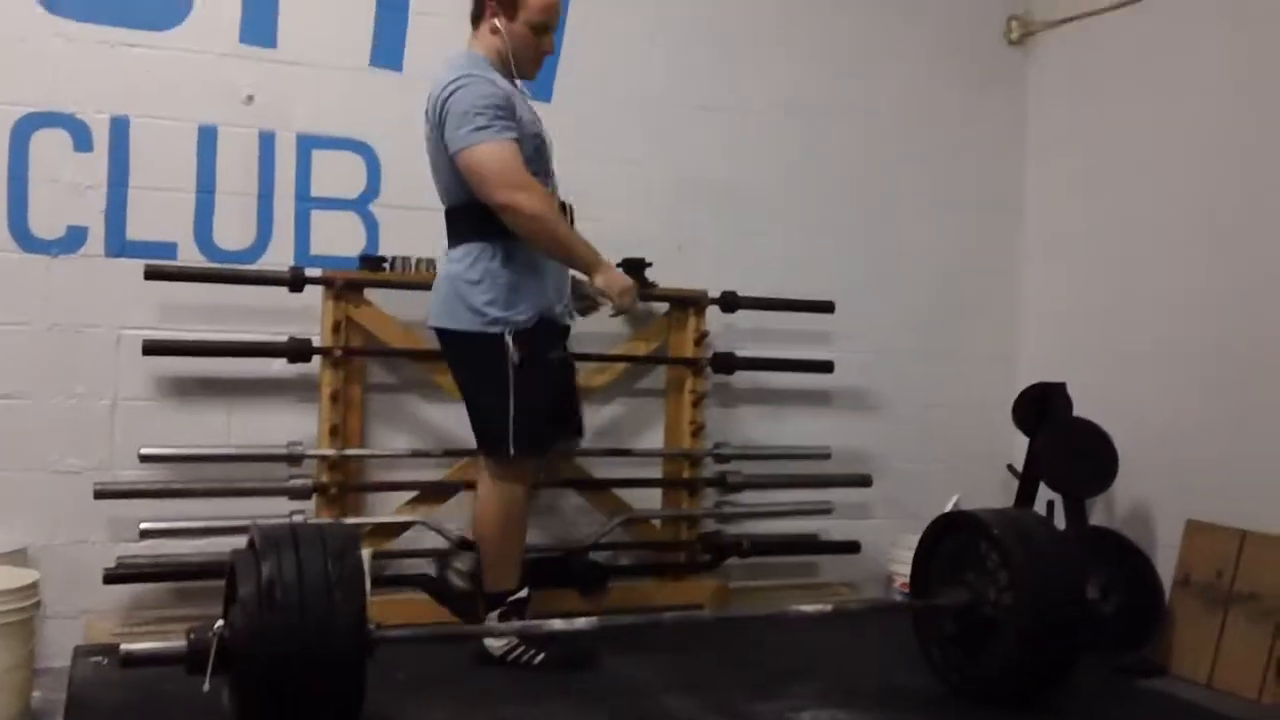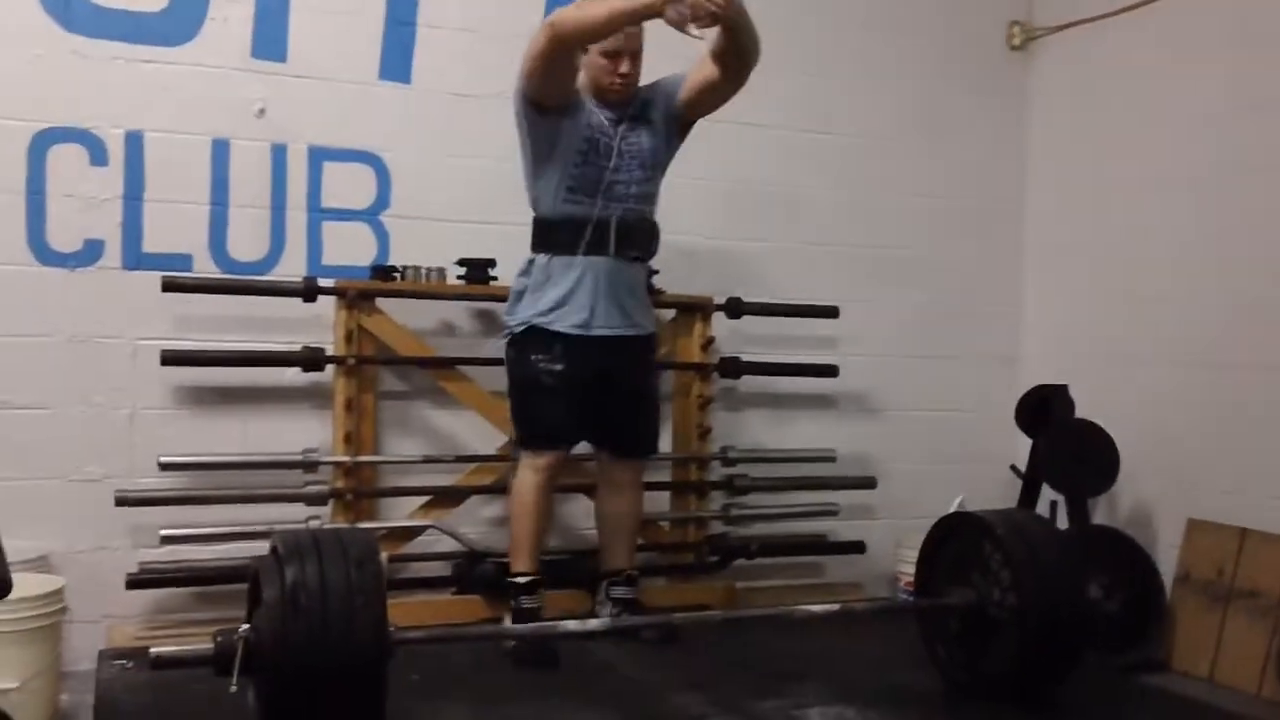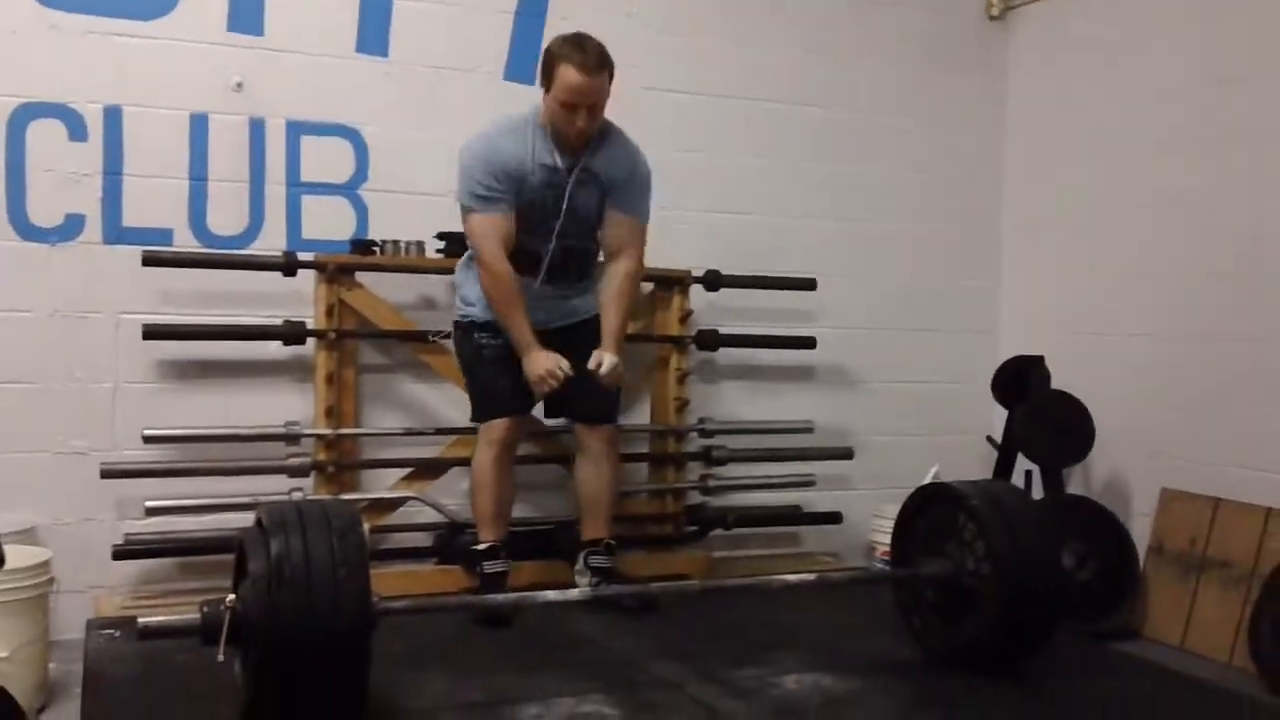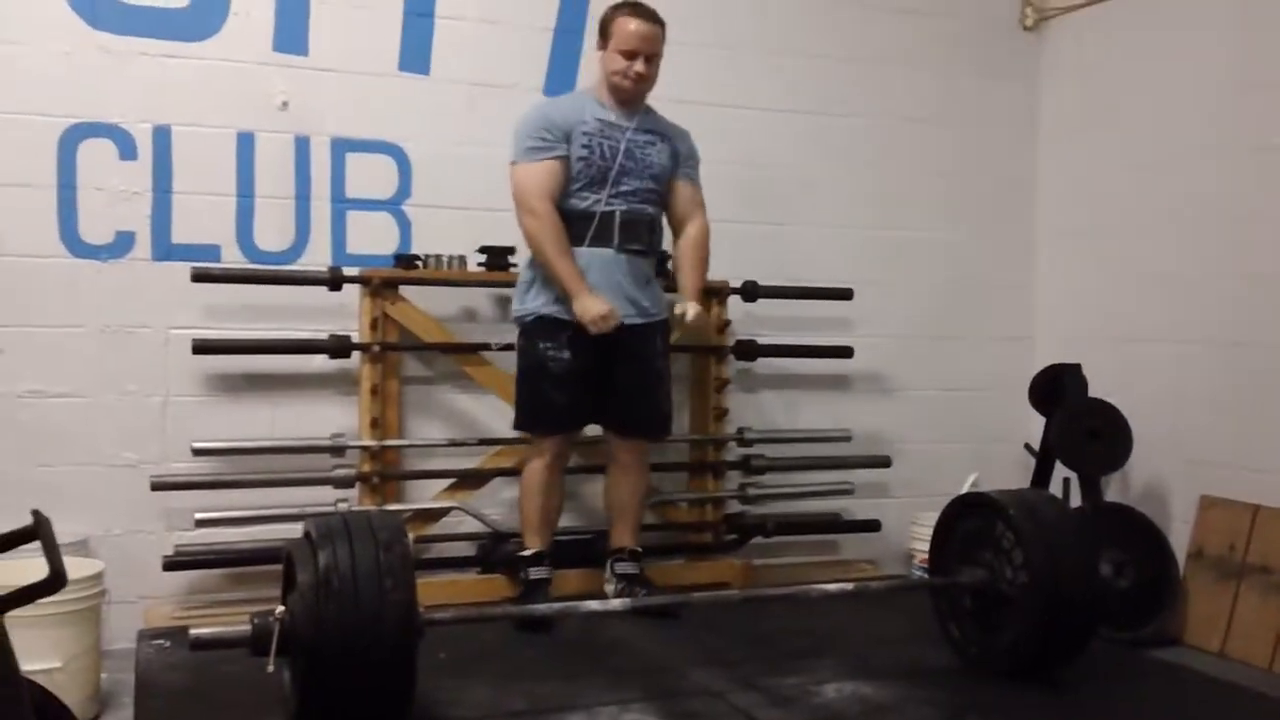
dt=0.7s
person 1, frame 1
left shoulder: (491, 90)
right shoulder: (476, 88)
right elbow: (513, 196)
left wrist: (564, 274)
right wrist: (595, 266)
left hip: (514, 303)
right hip: (496, 307)
left knee: (520, 453)
right knee: (512, 461)
left ankle: (477, 570)
right ankle: (504, 619)
person 1, frame 2
left shoulder: (661, 109)
right shoulder: (555, 107)
left elbow: (736, 66)
left hip: (628, 323)
right hip: (552, 319)
left knee: (625, 463)
right knee: (542, 457)
left ankle: (618, 596)
right ankle: (523, 602)
person 1, frame 3
left shoulder: (625, 161)
right shoulder: (493, 150)
left elbow: (623, 260)
right elbow: (492, 261)
left wrist: (610, 346)
right wrist: (530, 351)
left hip: (576, 311)
right hip: (492, 311)
left knee: (598, 431)
right knee: (501, 428)
left ankle: (596, 562)
right ankle: (490, 567)
person 1, frame 4
left shoulder: (673, 140)
right shoulder: (553, 118)
left elbow: (690, 223)
right elbow: (535, 211)
left wrist: (691, 296)
right wrist: (581, 297)
left hip: (641, 314)
right hip: (558, 311)
left knee: (632, 445)
right knee: (550, 444)
left ankle: (624, 568)
right ankle: (533, 575)
